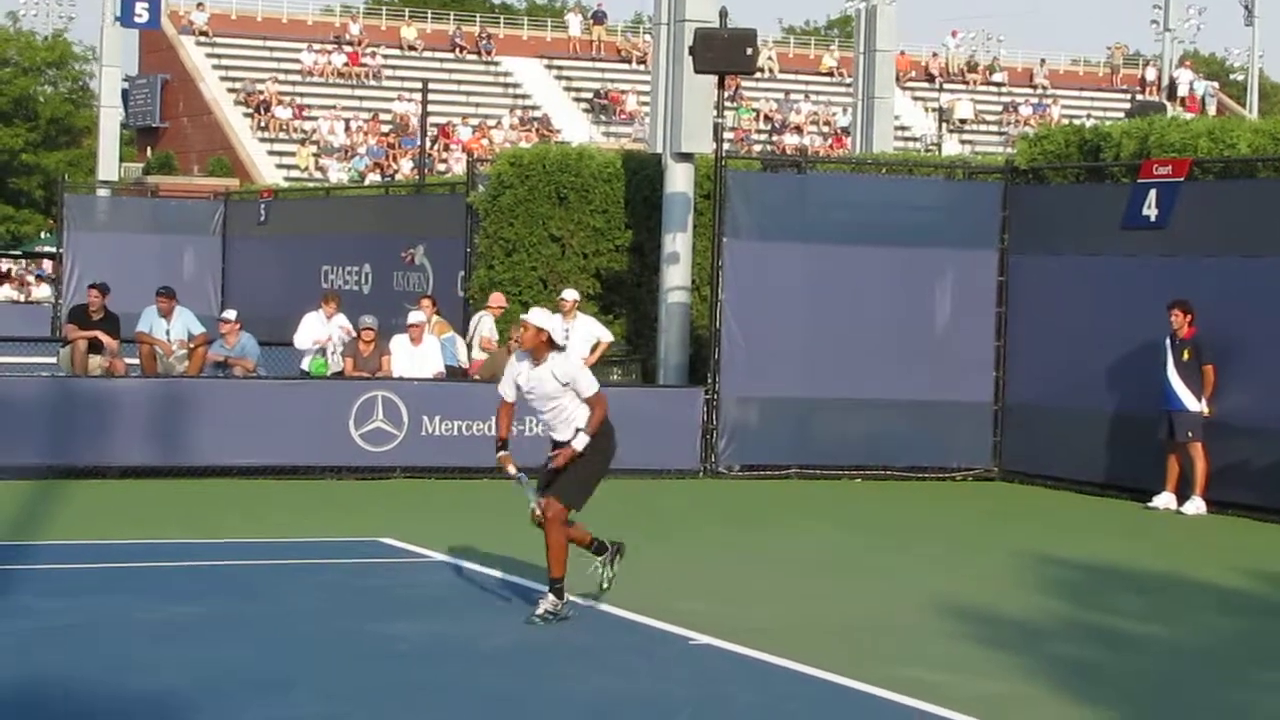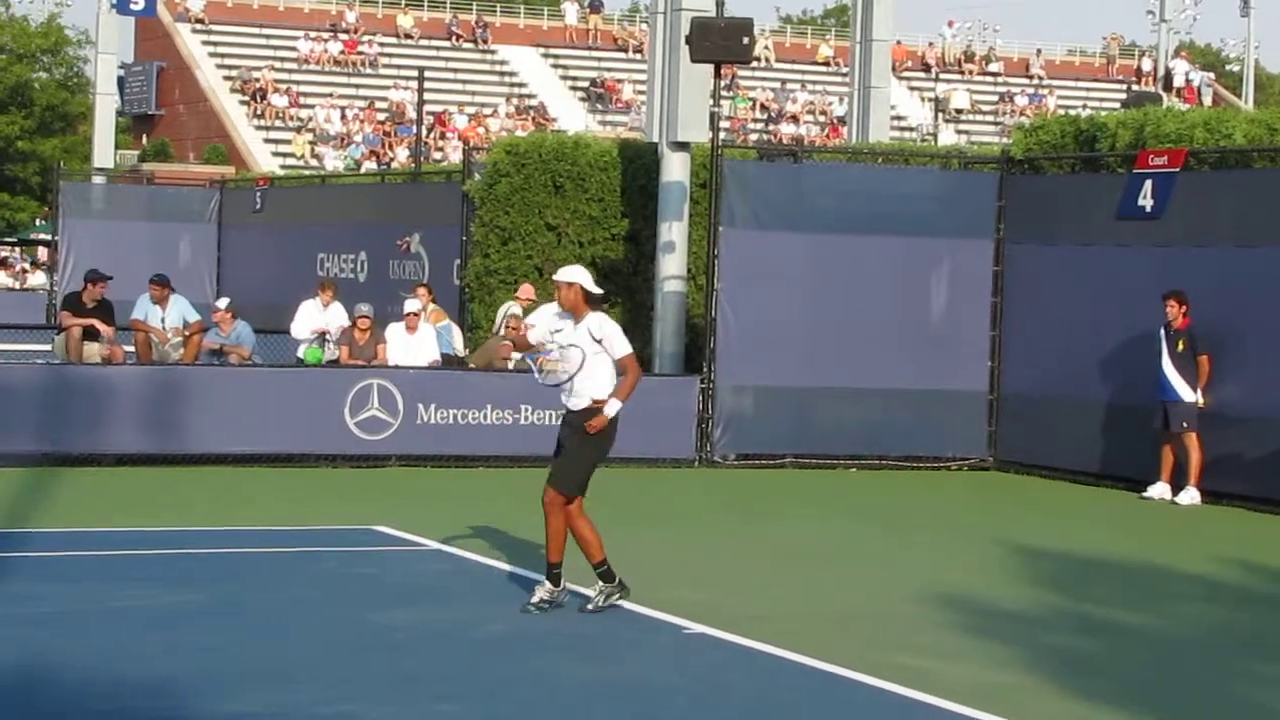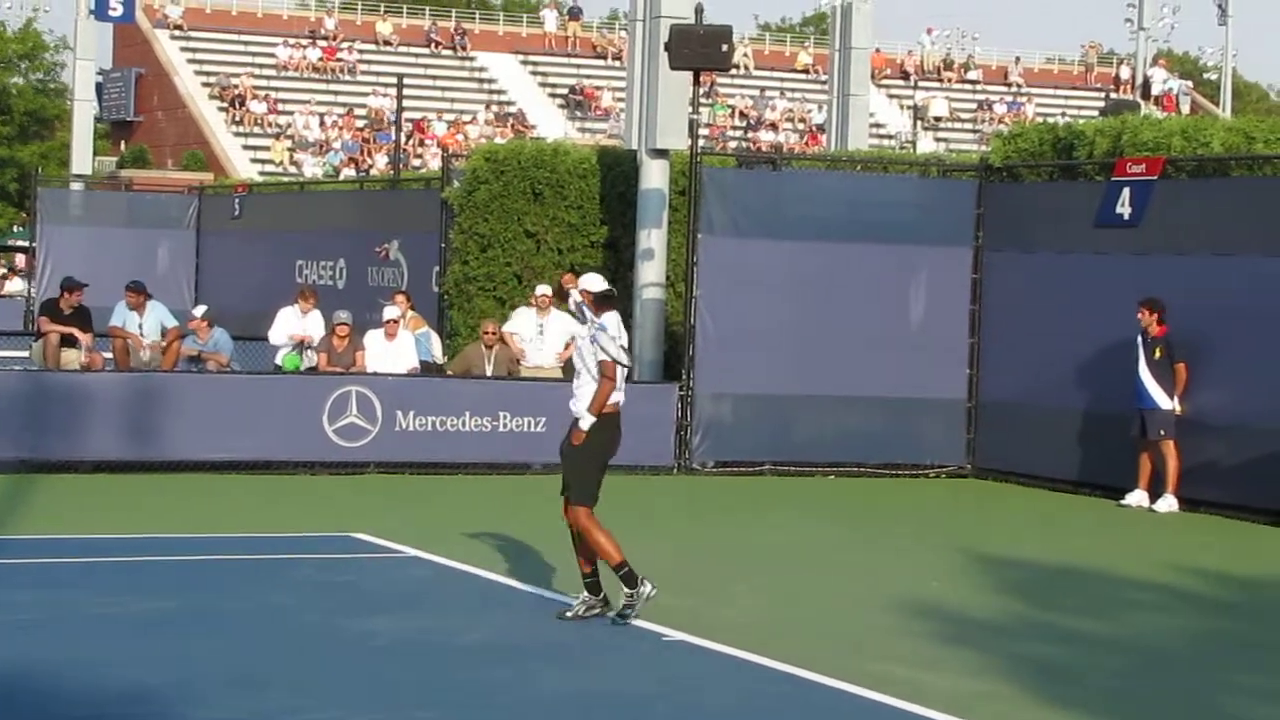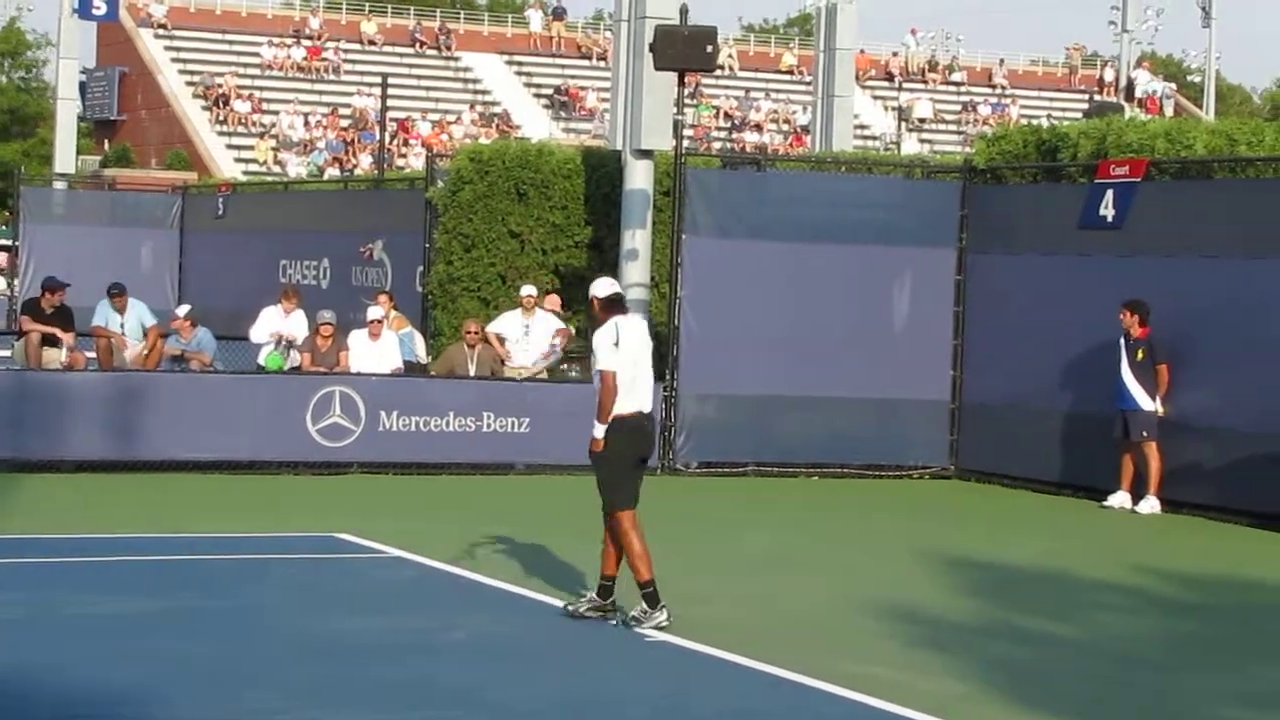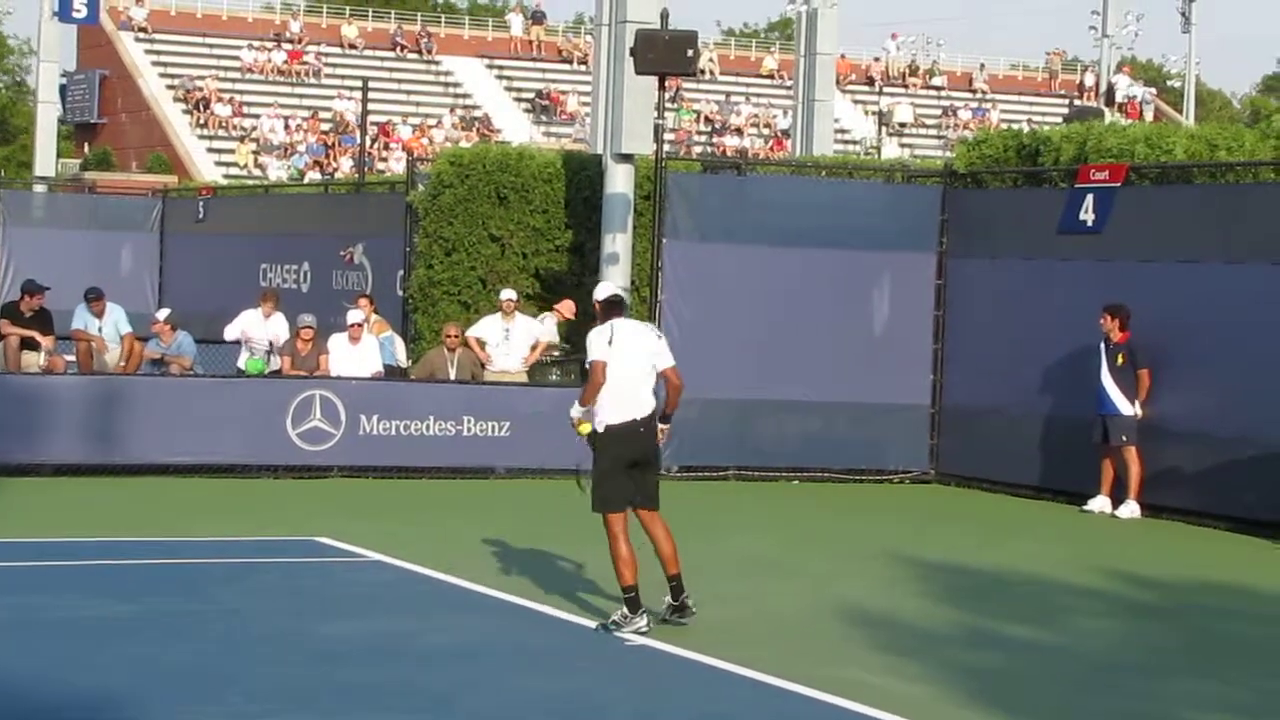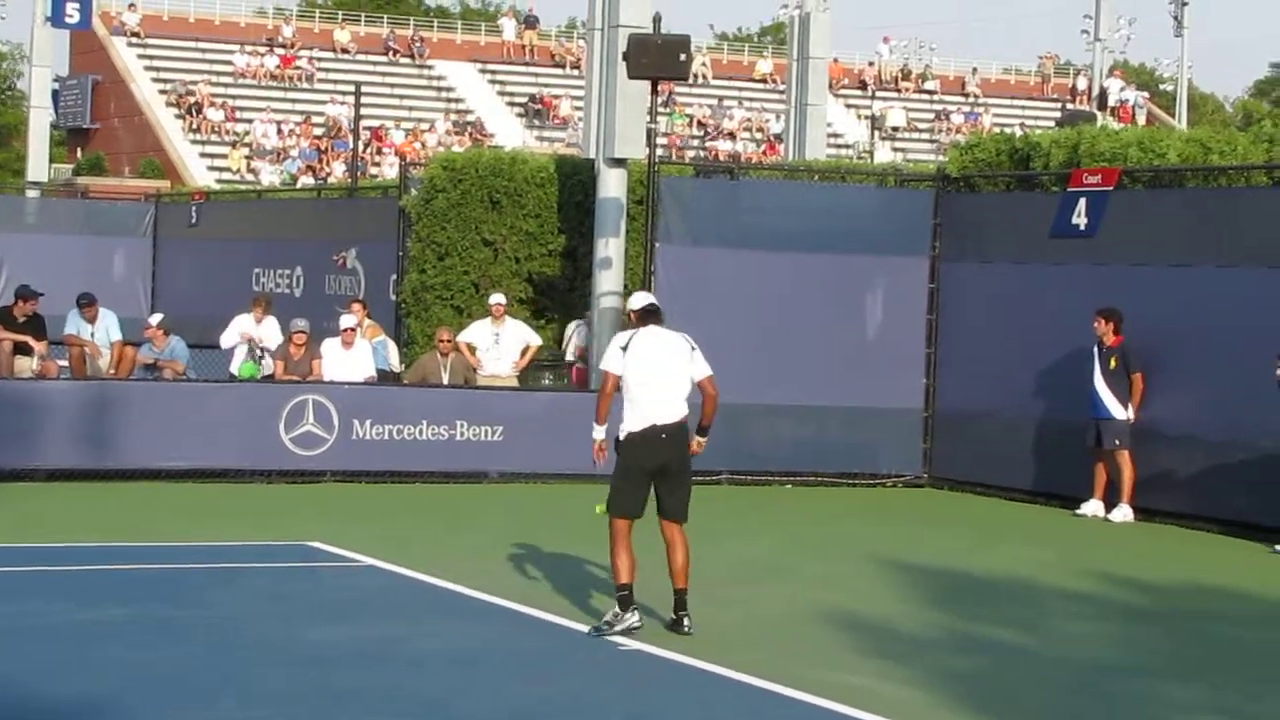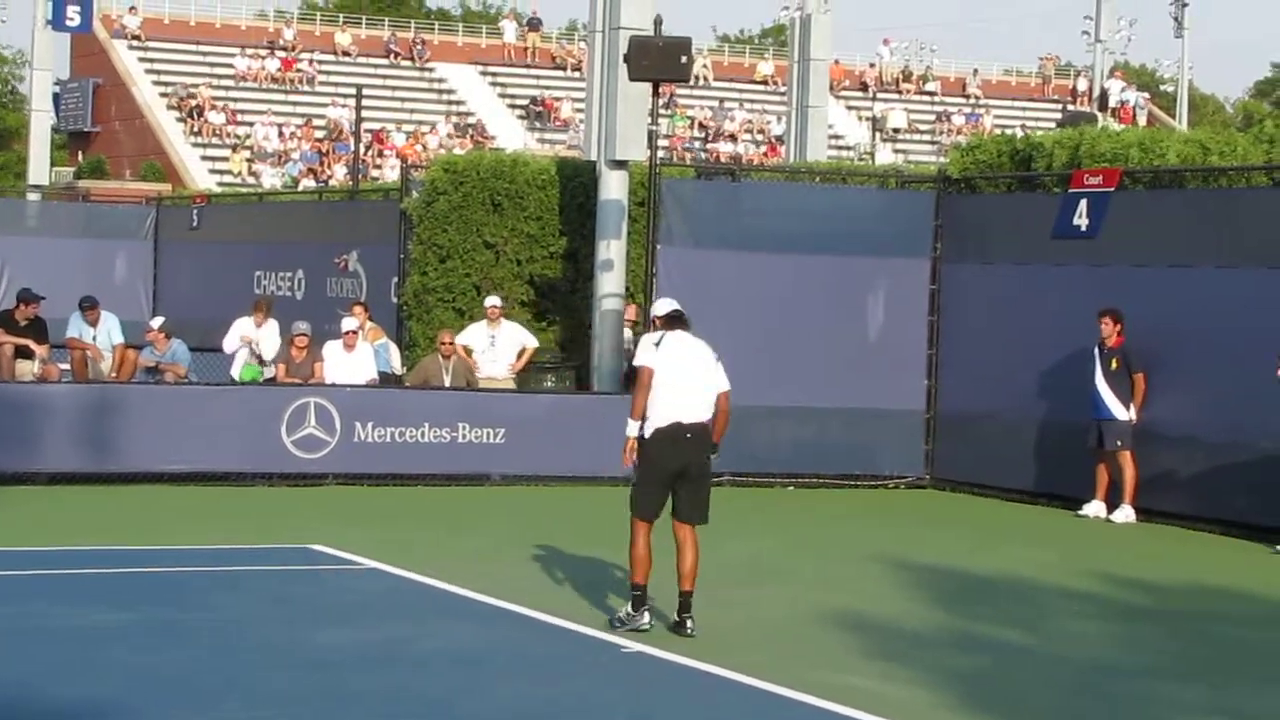
dt=0.4s
person 1, frame 1
left shoulder: (567, 365)
right shoulder: (518, 362)
left elbow: (600, 406)
right elbow: (506, 406)
left wrist: (574, 447)
right wrist: (502, 449)
left hip: (592, 443)
right hip: (563, 444)
left knee: (552, 513)
right knee: (545, 517)
left ankle: (556, 599)
right ankle: (604, 551)
person 1, frame 2
left shoulder: (603, 326)
right shoulder: (559, 322)
left elbow: (632, 371)
right elbow: (525, 341)
left wrist: (608, 412)
right wrist: (512, 343)
left hip: (594, 424)
right hip: (572, 421)
left knee: (553, 500)
right knee: (570, 507)
left ankle: (553, 586)
right ankle: (610, 583)
person 1, frame 3
left shoulder: (603, 327)
right shoulder: (601, 320)
left elbow: (609, 380)
right elbow: (572, 303)
left wrist: (583, 423)
right wrist: (568, 288)
left hip: (596, 428)
right hip: (592, 427)
left knee: (579, 515)
right knee: (577, 513)
left ankle: (634, 584)
right ankle: (593, 595)
person 1, frame 4
left shoulder: (605, 334)
right shoulder: (638, 324)
left elbow: (610, 388)
left wrist: (599, 432)
left hip: (620, 430)
right hip: (642, 425)
left knee: (624, 521)
right knee: (614, 516)
left ankle: (653, 607)
right ankle: (604, 596)
person 1, frame 5
left shoulder: (600, 334)
right shoulder: (650, 332)
left elbow: (597, 378)
right elbow: (675, 382)
left wrist: (578, 410)
right wrist: (665, 420)
left hip: (613, 436)
right hip: (645, 431)
left knee: (616, 527)
right knee: (651, 516)
left ankle: (633, 612)
right ankle: (679, 598)
person 1, frame 6
left shoulder: (624, 341)
right shoulder: (685, 343)
left elbow: (608, 388)
right elbow: (711, 393)
left wrist: (599, 433)
right wrist: (701, 434)
left hip: (637, 441)
right hip: (675, 439)
left knee: (620, 528)
right knee: (673, 528)
left ankle: (625, 608)
right ankle: (681, 613)
person 1, frame 7
left shoulder: (653, 341)
right shoulder: (707, 351)
left elbow: (644, 384)
right elbow: (723, 408)
left wrist: (632, 432)
right wrist: (710, 449)
left hip: (661, 440)
right hip: (698, 440)
left knee: (641, 525)
right knee: (685, 529)
left ankle: (638, 608)
right ankle: (684, 614)
person 2, frame 1
left shoulder: (1196, 342)
right shoulder: (1169, 341)
left elbow: (1209, 373)
left wrist: (1203, 401)
right wrist: (1170, 396)
left hip: (1190, 406)
right hip: (1172, 405)
left knee: (1195, 449)
right knee: (1172, 449)
left ankle: (1197, 500)
right ankle: (1169, 495)
person 2, frame 2
left shoulder: (1191, 333)
right shoulder: (1164, 331)
left elbow: (1204, 363)
left wrist: (1198, 391)
right wrist: (1165, 387)
left hip: (1184, 397)
right hip: (1167, 395)
left knee: (1190, 439)
right knee: (1167, 440)
left ankle: (1192, 490)
right ankle: (1164, 485)
person 2, frame 3
left shoulder: (1167, 340)
right shoulder: (1141, 338)
left elbow: (1181, 371)
left wrist: (1175, 399)
right wrist: (1142, 394)
left hip: (1161, 404)
right hip: (1144, 403)
left knee: (1167, 447)
right knee: (1145, 447)
left ankle: (1169, 497)
right ankle: (1141, 493)
person 2, frame 4
left shoulder: (1150, 342)
right shoulder: (1124, 340)
left elbow: (1163, 373)
left wrist: (1157, 400)
right wrist: (1124, 396)
left hip: (1144, 406)
right hip: (1126, 404)
left knee: (1149, 448)
right knee: (1128, 449)
left ankle: (1152, 499)
right ankle: (1124, 494)
person 2, frame 5
left shoulder: (1130, 346)
right shoulder: (1104, 345)
left elbow: (1144, 378)
left wrist: (1137, 405)
right wrist: (1104, 401)
left hip: (1123, 410)
right hip: (1105, 409)
left knee: (1129, 453)
right knee: (1107, 453)
left ankle: (1132, 503)
right ankle: (1103, 499)
person 2, frame 6
left shoulder: (1124, 350)
right shoulder: (1097, 349)
left elbow: (1138, 382)
left wrist: (1131, 410)
right wrist: (1097, 406)
left hip: (1116, 414)
right hip: (1098, 413)
left knee: (1122, 457)
right knee: (1100, 457)
left ankle: (1125, 507)
right ankle: (1097, 502)
person 2, frame 7
left shoulder: (1125, 351)
right shoulder: (1098, 349)
left elbow: (1140, 382)
left wrist: (1133, 411)
right wrist: (1099, 406)
left hip: (1118, 415)
right hip: (1100, 414)
left knee: (1124, 458)
right knee: (1102, 458)
left ankle: (1127, 508)
right ankle: (1099, 503)
